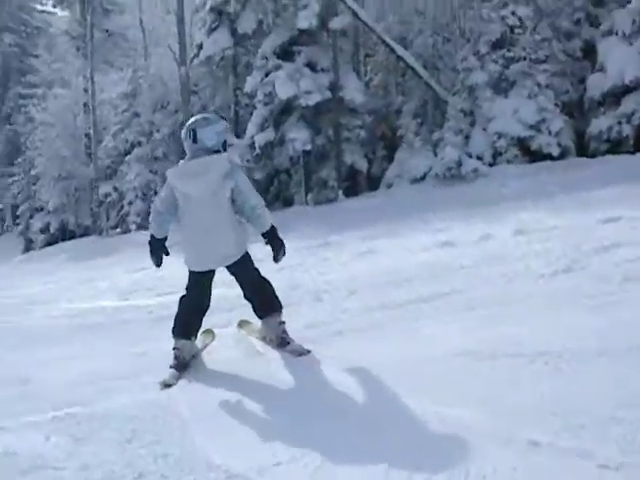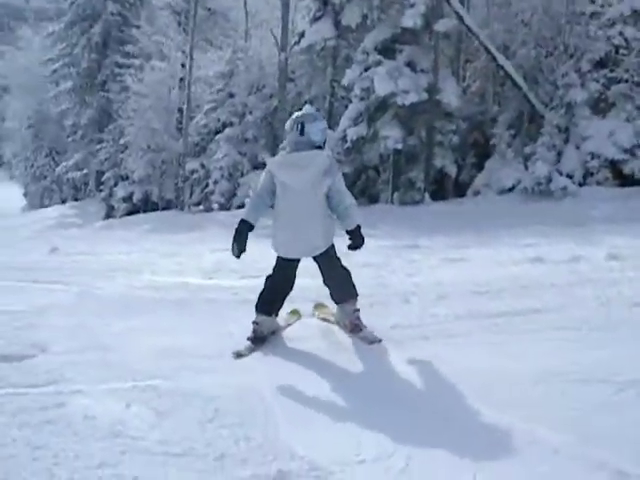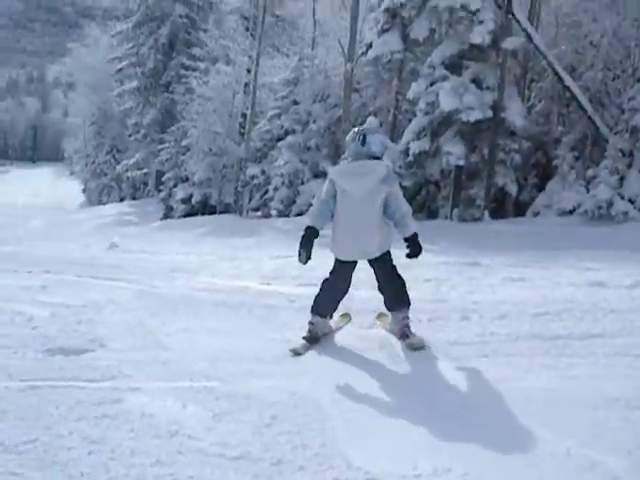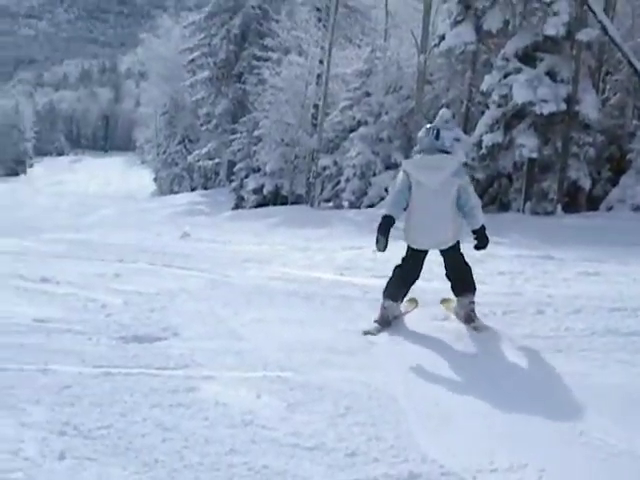
dt=0.4s
person 1, frame 1
left shoulder: (177, 178)
right shoulder: (228, 170)
left elbow: (161, 211)
right elbow: (251, 205)
left wrist: (156, 240)
right wrist: (271, 234)
left hip: (197, 253)
right hip: (231, 246)
left knee: (195, 296)
right knee: (253, 283)
left ankle: (183, 346)
right ankle: (274, 328)
person 1, frame 2
left shoulder: (277, 166)
right shoulder: (327, 166)
left elbow: (260, 198)
right elbow: (342, 202)
left wrist: (244, 228)
right wrist: (354, 229)
left hip: (286, 239)
right hip: (319, 237)
left knee: (280, 278)
right knee: (334, 272)
left ankle: (263, 322)
right ankle: (349, 315)
person 1, frame 3
left shoulder: (338, 175)
right shoulder: (385, 176)
left elbow: (322, 206)
right elbow: (399, 210)
left wrist: (309, 235)
right wrist: (411, 237)
left hip: (344, 244)
right hip: (376, 243)
left knee: (337, 282)
right knee: (389, 279)
left ankle: (317, 323)
right ankle: (400, 322)
person 1, frame 4
left shoulder: (411, 168)
right shoulder: (456, 169)
left elbow: (397, 197)
right elbow: (470, 203)
left wrist: (386, 223)
right wrist: (479, 229)
left hip: (417, 233)
right hip: (448, 233)
left knee: (408, 268)
right knee: (456, 265)
left ankle: (389, 307)
right ankle: (466, 306)
